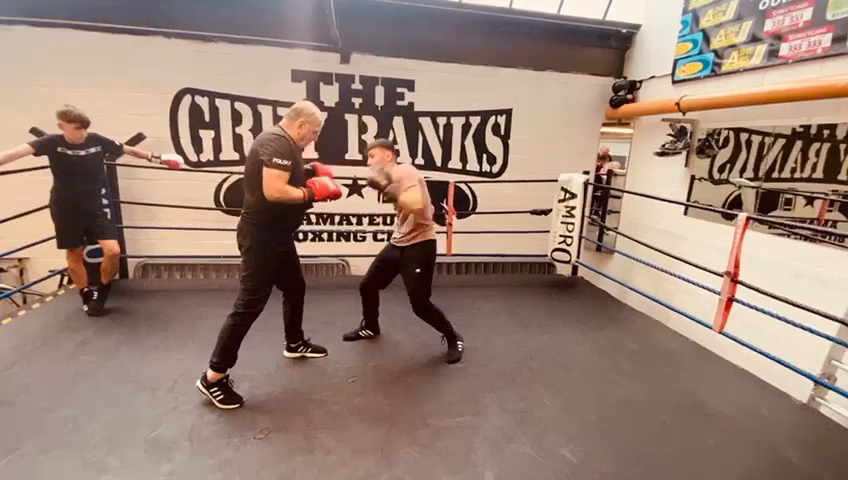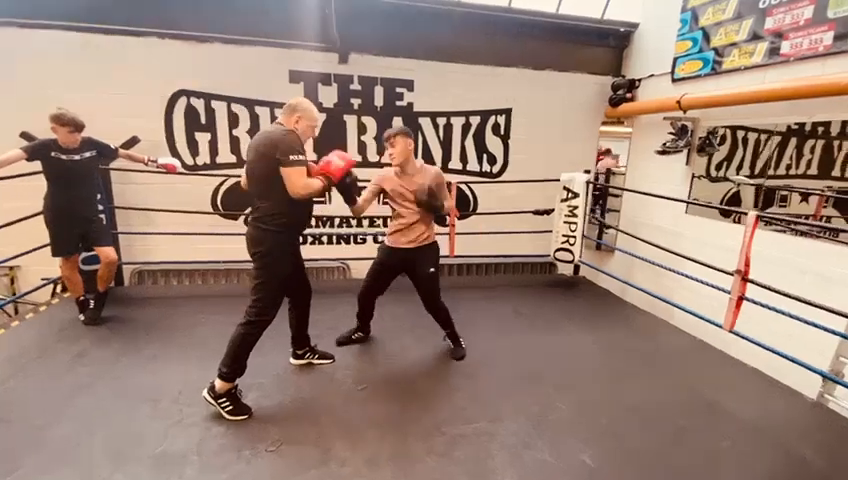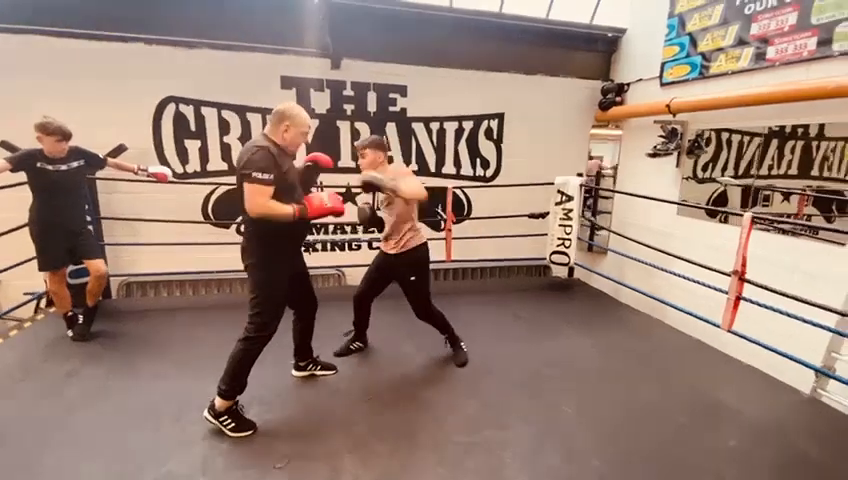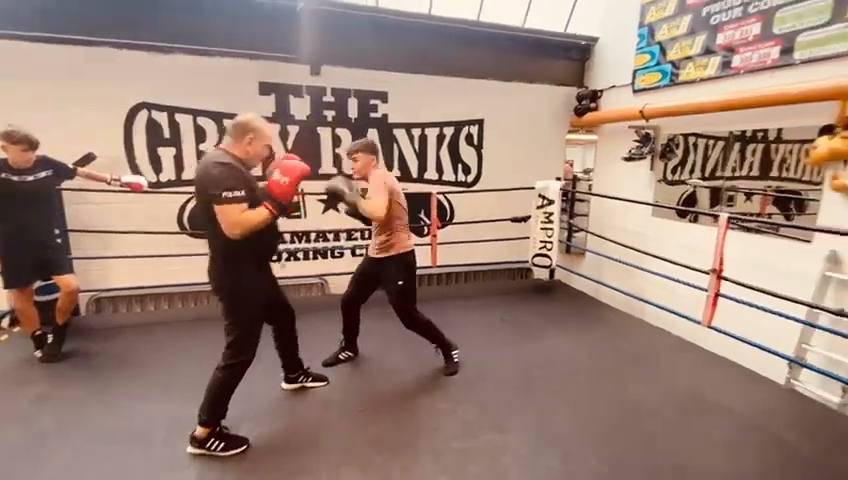
dt=0.2s
person 1, frame 1
left shoulder: (287, 145)
right shoulder: (275, 143)
right elbow: (273, 191)
left wrist: (314, 174)
right wrist: (311, 192)
left hip: (280, 234)
right hip: (261, 235)
left knee: (295, 287)
right knee: (249, 305)
left ankle: (295, 343)
right ankle: (213, 376)
person 1, frame 2
left shoulder: (265, 138)
right shoulder: (285, 139)
left elbow: (246, 182)
right elbow: (298, 189)
right wrist: (329, 177)
left hip: (278, 234)
right hip: (273, 238)
left knee: (301, 292)
right knee: (261, 311)
left ankle: (301, 350)
right ankle: (221, 386)
person 1, frame 3
left shoulder: (274, 152)
right shoulder: (263, 154)
right elbow: (257, 207)
left wrist: (307, 172)
right wrist: (306, 209)
left hip: (285, 249)
right hip: (268, 252)
left knee: (306, 303)
right knee: (261, 327)
left ankle: (303, 361)
right ankle: (222, 404)
person 1, frame 4
left shoulder: (230, 165)
right shoulder: (223, 170)
right elbow: (236, 226)
left wrist: (273, 188)
right wrist: (275, 201)
left hip: (251, 267)
right hip: (236, 272)
left knee: (284, 316)
right knee: (240, 351)
left ankle: (294, 373)
right ankle: (204, 432)
person 2, frame 1
left shoulder: (406, 172)
right shoulder: (391, 178)
left elbow: (417, 204)
left wrist: (387, 188)
left hip: (419, 244)
right hip: (399, 244)
left knee: (420, 304)
right knee: (367, 285)
left ankle: (453, 338)
right ankle: (370, 327)
person 2, frame 2
left shoulder: (433, 174)
right shoulder: (384, 177)
left elbow: (448, 207)
right elbow: (358, 210)
left wrist: (437, 206)
left hip: (424, 247)
right hip: (393, 248)
left knee: (432, 301)
right knee: (366, 293)
left ankle: (454, 337)
right ankle: (362, 330)
person 2, frame 3
left shoulder: (397, 172)
right shoulder: (380, 181)
left elbow: (420, 194)
left wrist: (385, 184)
right wrist: (371, 217)
left hip: (412, 251)
right hip: (389, 252)
left knee: (423, 309)
right knee: (361, 297)
left ankle: (454, 341)
right ankle: (359, 338)
person 2, frame 4
left shoulder: (380, 180)
right shoulder: (377, 182)
left elbow: (377, 213)
left wrist: (349, 196)
right wrist: (357, 210)
left hip: (397, 257)
right hip: (376, 256)
left knee: (408, 316)
right knee: (349, 301)
left ankle: (447, 349)
right ankle: (350, 347)
person 3, frame 1
left shoulder: (97, 141)
right shoulder: (52, 143)
left elbow: (130, 150)
right elbow: (19, 151)
left wrist: (158, 158)
left hip: (95, 208)
right hip: (66, 210)
left knee: (113, 251)
right knee: (74, 254)
left ankle: (101, 293)
right ankle: (87, 296)
person 3, frame 2
left shoulder: (92, 145)
right shoulder: (45, 148)
left elbow: (125, 154)
left wrist: (154, 162)
left hip: (90, 214)
right hip: (60, 217)
left knee: (110, 258)
right knee: (69, 262)
left ankle: (97, 301)
right ankle: (83, 305)
person 3, frame 3
left shoulder: (80, 155)
right shoulder: (30, 158)
left elbow: (114, 162)
left wrist: (145, 171)
left hip: (79, 226)
right hip: (46, 230)
left knee: (100, 271)
right knee: (56, 276)
left ankle: (87, 316)
right ankle: (72, 321)
person 3, frame 4
left shoulder: (48, 165)
left elbow: (84, 172)
left wrist: (117, 180)
left hip: (48, 240)
left knee: (70, 287)
right knee: (21, 293)
left ankle: (56, 335)
right ankle: (39, 340)
